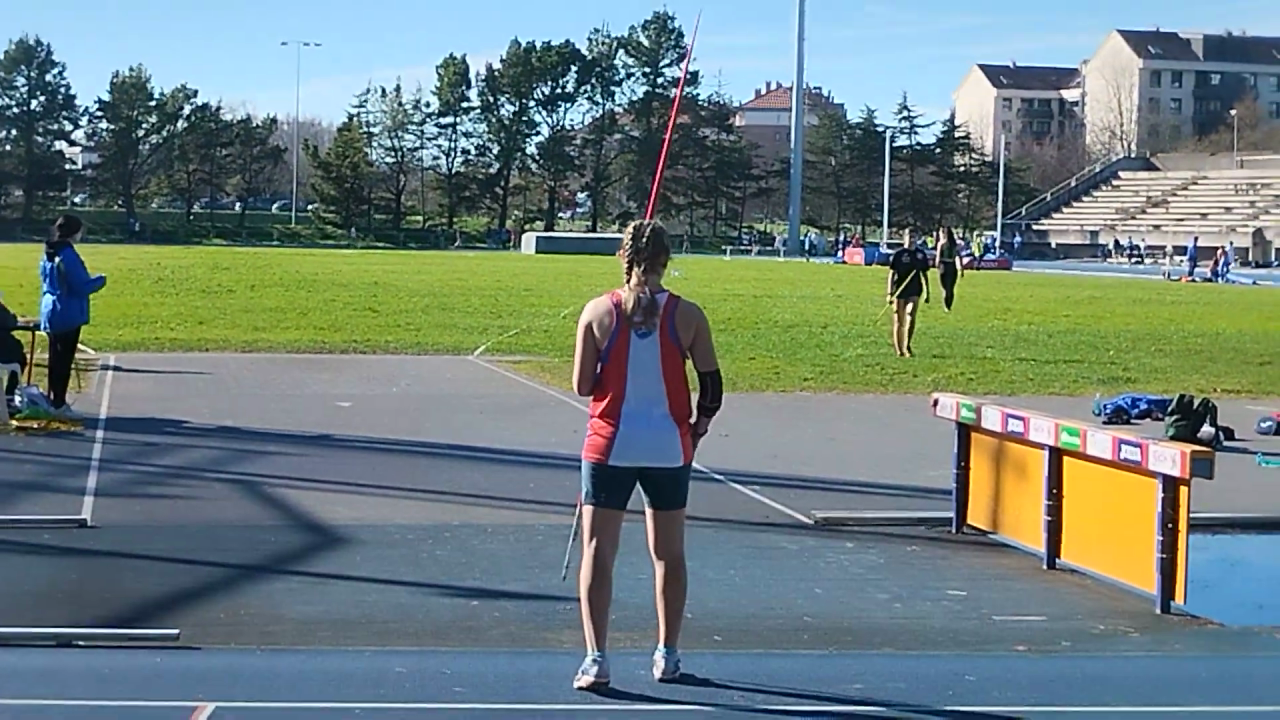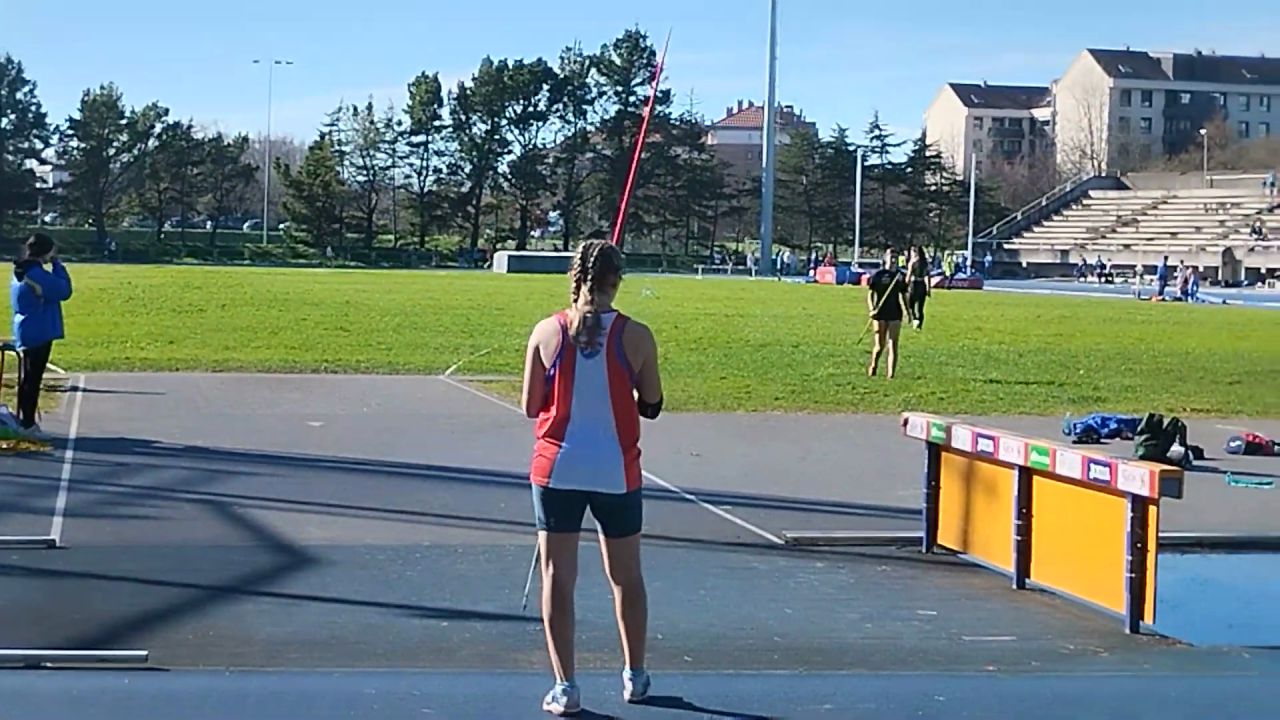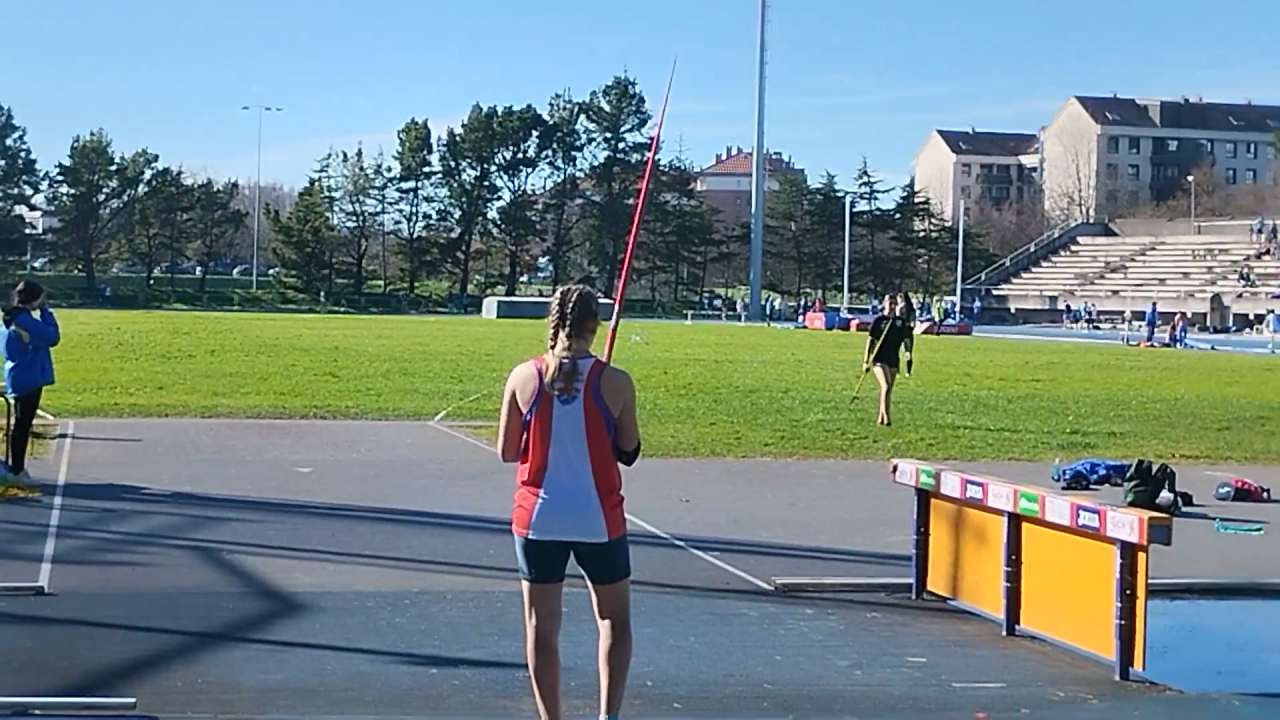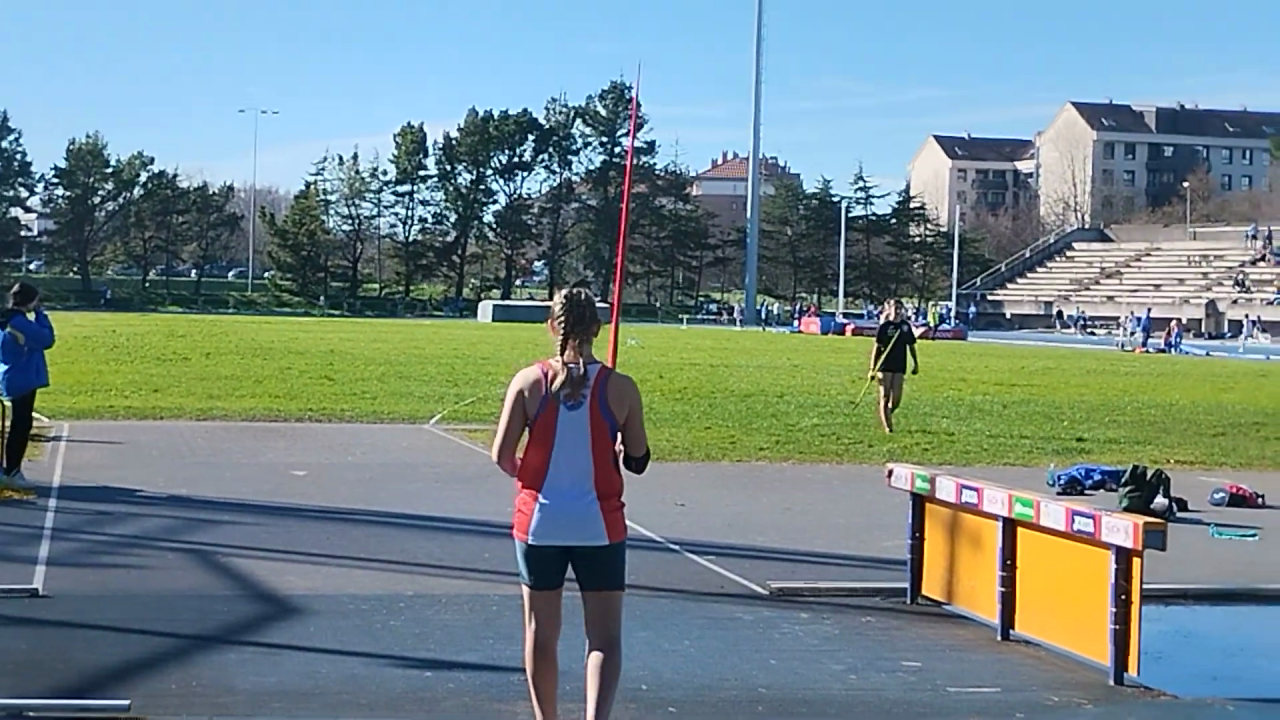
dt=0.3s
person 1, frame 1
left shoulder: (598, 311)
right shoulder: (687, 315)
left elbow: (582, 386)
right elbow: (711, 387)
right wrist: (696, 429)
left hip: (609, 447)
right hip: (668, 447)
left knee: (598, 551)
right knee: (669, 554)
left ankle: (596, 661)
right ankle: (667, 655)
person 1, frame 2
left shoulder: (546, 331)
right shoulder: (636, 336)
left elbow: (531, 406)
right elbow: (651, 406)
left hip: (557, 468)
right hip: (616, 471)
left knee: (557, 578)
right knee: (627, 577)
right ankle: (635, 676)
person 1, frame 3
left shoulder: (524, 377)
right shoulder: (614, 382)
left elbow: (508, 451)
right elbow: (629, 453)
left hip: (538, 517)
right hip: (597, 520)
left knee: (542, 626)
right knee: (615, 618)
person 1, frame 4
left shoulder: (529, 381)
right shoulder: (620, 388)
left elbow: (502, 455)
right elbow: (637, 462)
left hip: (540, 522)
right hip: (598, 526)
left knee: (541, 632)
right knee: (604, 637)
person 2, frame 1
left shoulder: (49, 254)
right shoulder: (68, 256)
right elbow: (82, 286)
right wrist: (99, 281)
left hip: (52, 314)
right hip: (67, 315)
left knee: (57, 360)
right knee: (64, 361)
left ankle: (55, 402)
right ankle: (59, 405)
person 2, frame 2
left shoulder: (21, 272)
right shoulder: (38, 274)
right elbow: (64, 290)
right wrist: (57, 265)
left hip: (25, 332)
right hip: (38, 333)
left knee: (28, 379)
right knee: (33, 379)
left ankle: (24, 422)
right ankle: (28, 425)
person 2, frame 3
right shoulder: (25, 321)
left elbow: (39, 334)
right elbow: (52, 337)
left wrist: (42, 311)
right wrist: (45, 311)
left hip: (18, 379)
right hip: (28, 379)
left knee: (21, 425)
right knee: (23, 426)
person 2, frame 4
right shoulder: (20, 323)
left elbow: (34, 336)
right elbow: (47, 339)
left wrist: (37, 313)
right wrist: (40, 313)
right hip: (23, 381)
left knee: (21, 426)
right knee: (20, 427)
